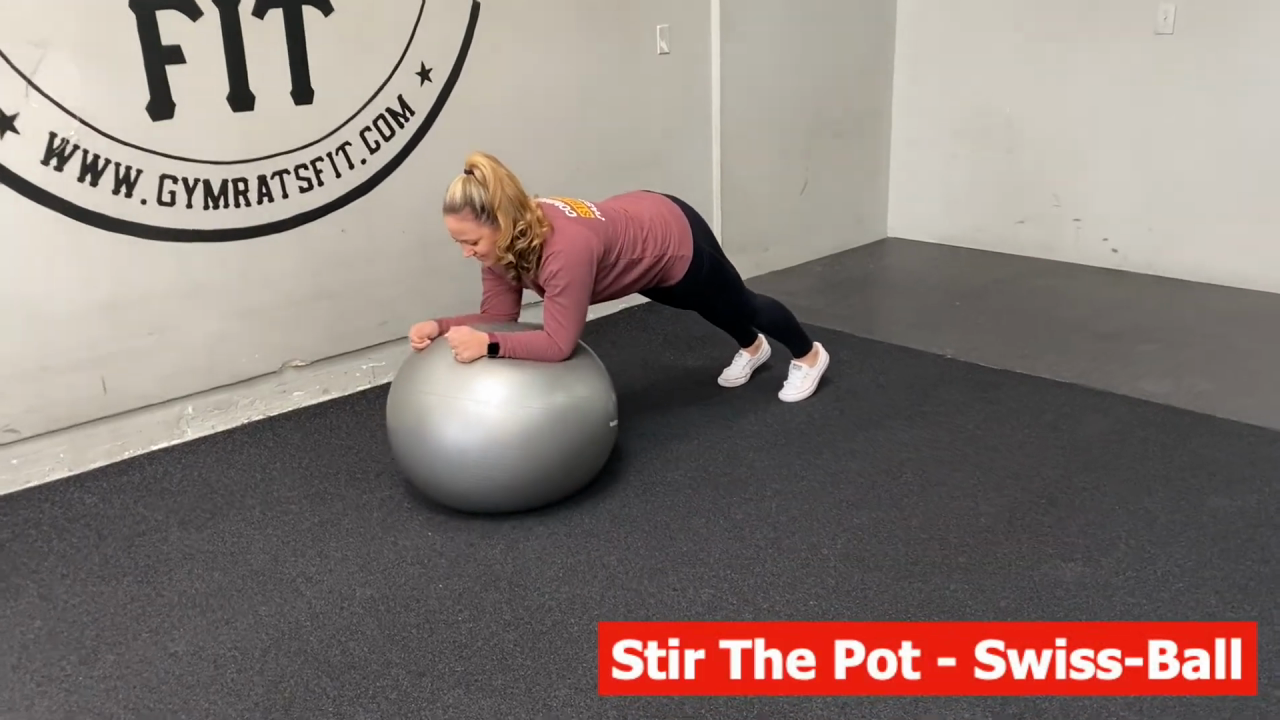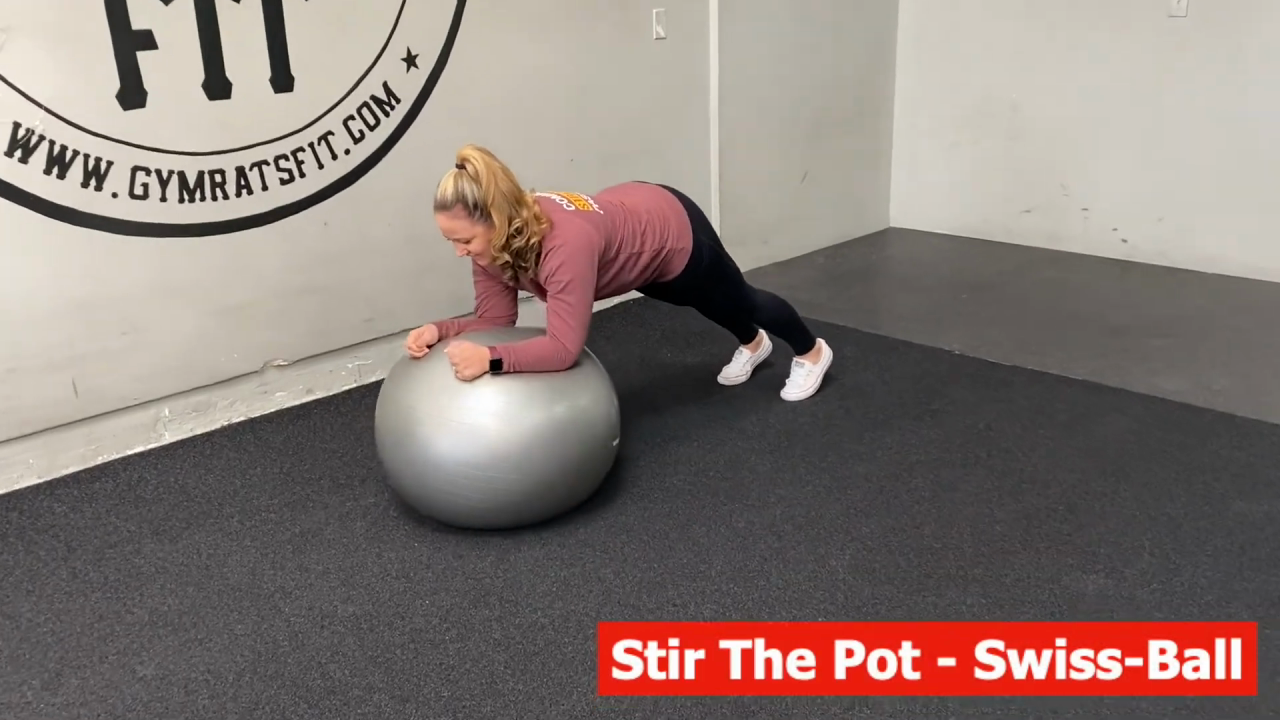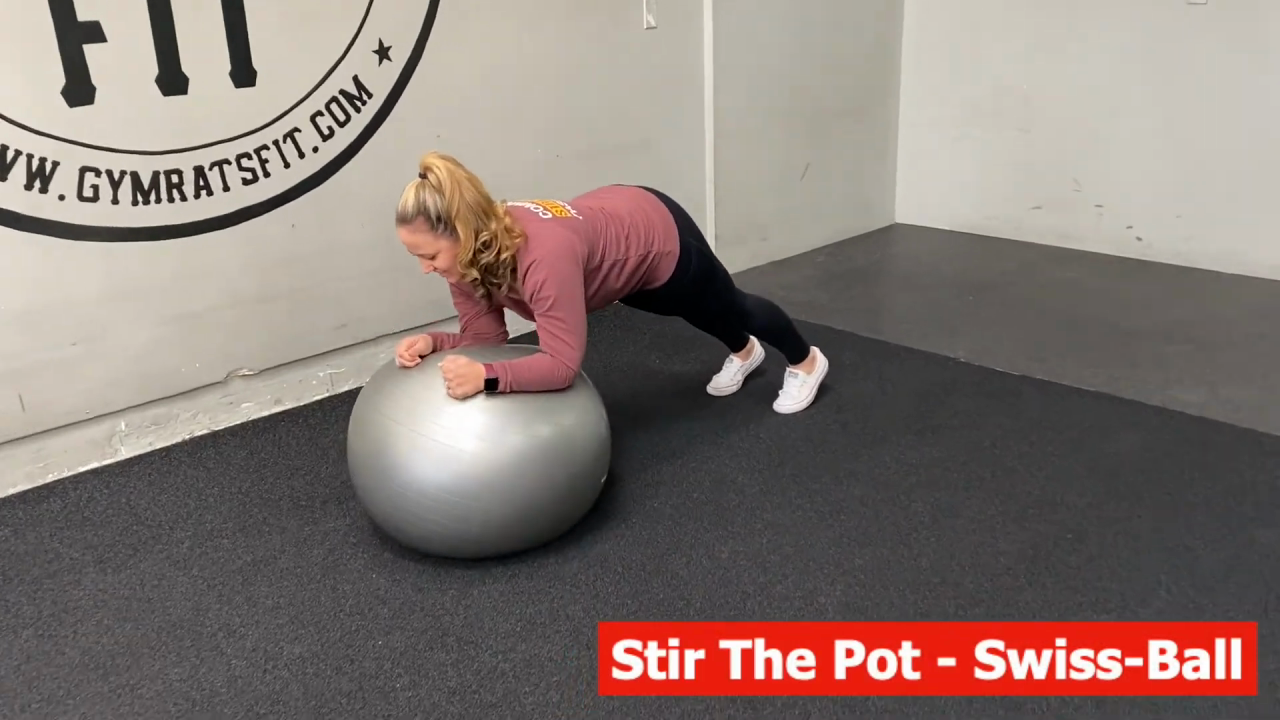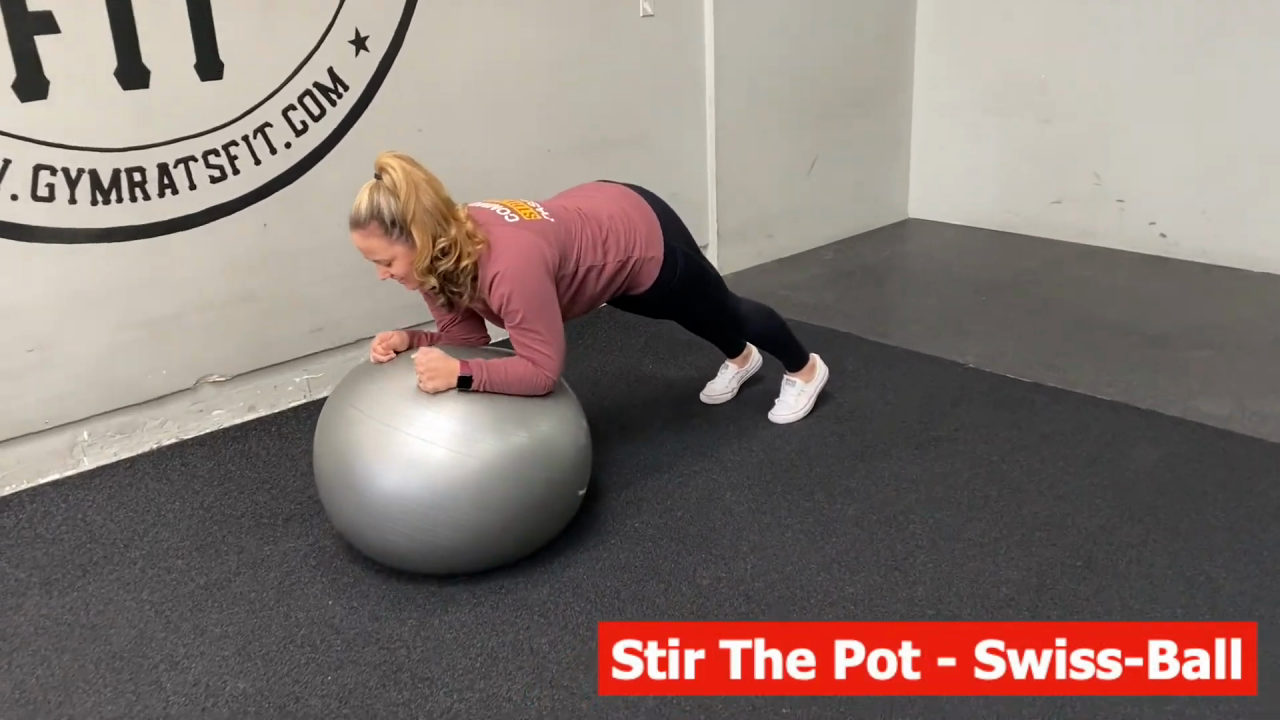
dt=0.5s
person 1, frame 1
left shoulder: (566, 247)
right shoulder: (501, 239)
left elbow: (558, 343)
right elbow: (496, 316)
left wrist: (487, 344)
right wrist: (442, 326)
left hip: (675, 242)
right hip: (636, 222)
left knee: (737, 303)
right knee: (709, 306)
left ankle: (808, 355)
right ankle: (752, 348)
person 1, frame 2
left shoulder: (566, 243)
right shoulder: (493, 237)
left elbow: (564, 347)
right elbow: (493, 319)
left wrist: (489, 358)
right wrist: (441, 329)
left hip: (674, 234)
right hip: (631, 213)
left knee: (734, 299)
right knee: (712, 305)
left ankle: (811, 352)
right ankle: (752, 343)
person 1, frame 3
left shoulder: (544, 255)
right shoulder: (465, 253)
left elbow: (563, 363)
right elbow: (484, 337)
left wrist: (485, 376)
right wrist: (434, 341)
left hip: (659, 239)
left knee: (725, 305)
right knee: (698, 310)
left ankle: (805, 361)
right ankle: (744, 352)
person 1, frame 4
left shoulder: (510, 263)
right shoulder: (436, 253)
left elbow: (541, 370)
right elbow: (465, 337)
left wrist: (458, 372)
left hip: (644, 242)
left knee: (718, 309)
right knee: (696, 315)
left ankle: (804, 368)
right ankle: (741, 357)
